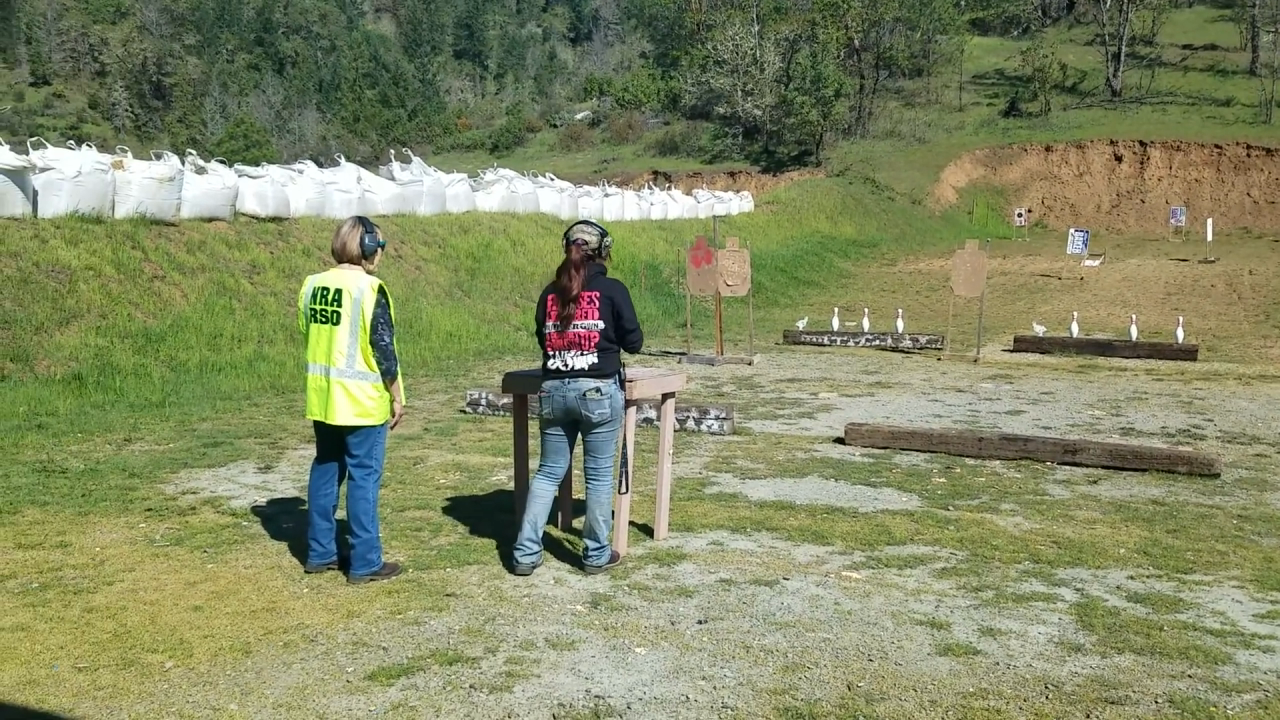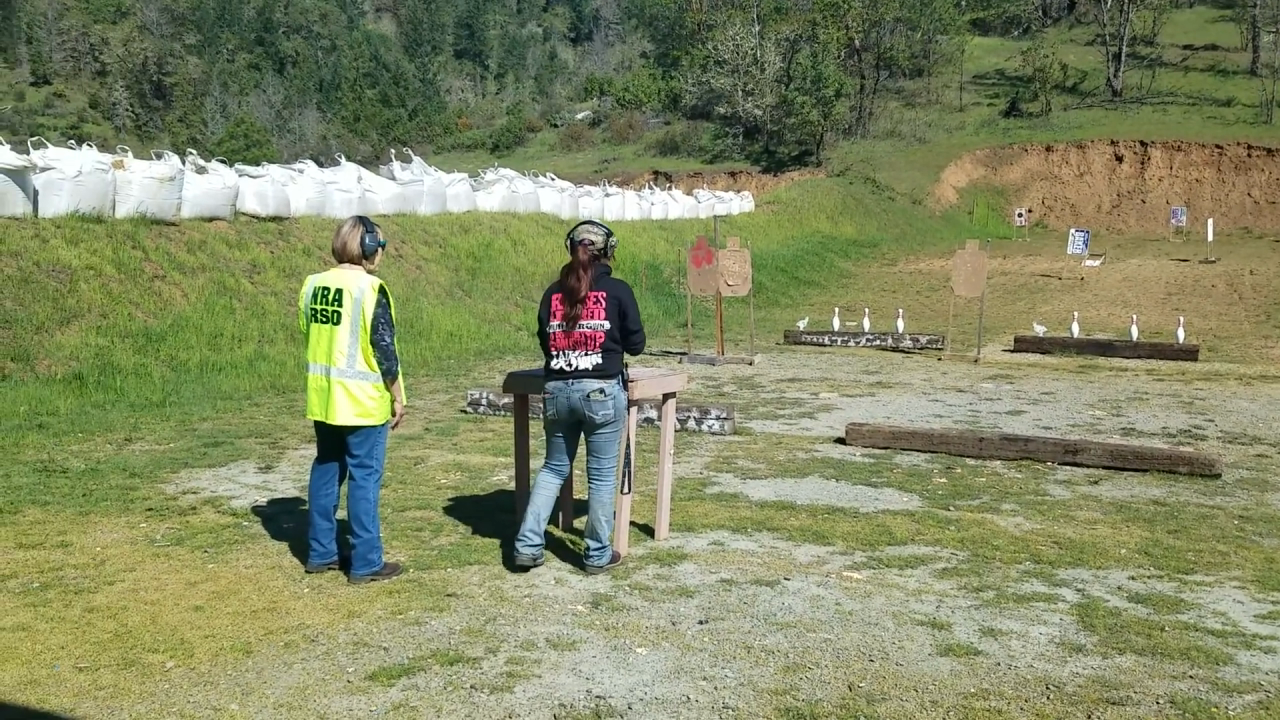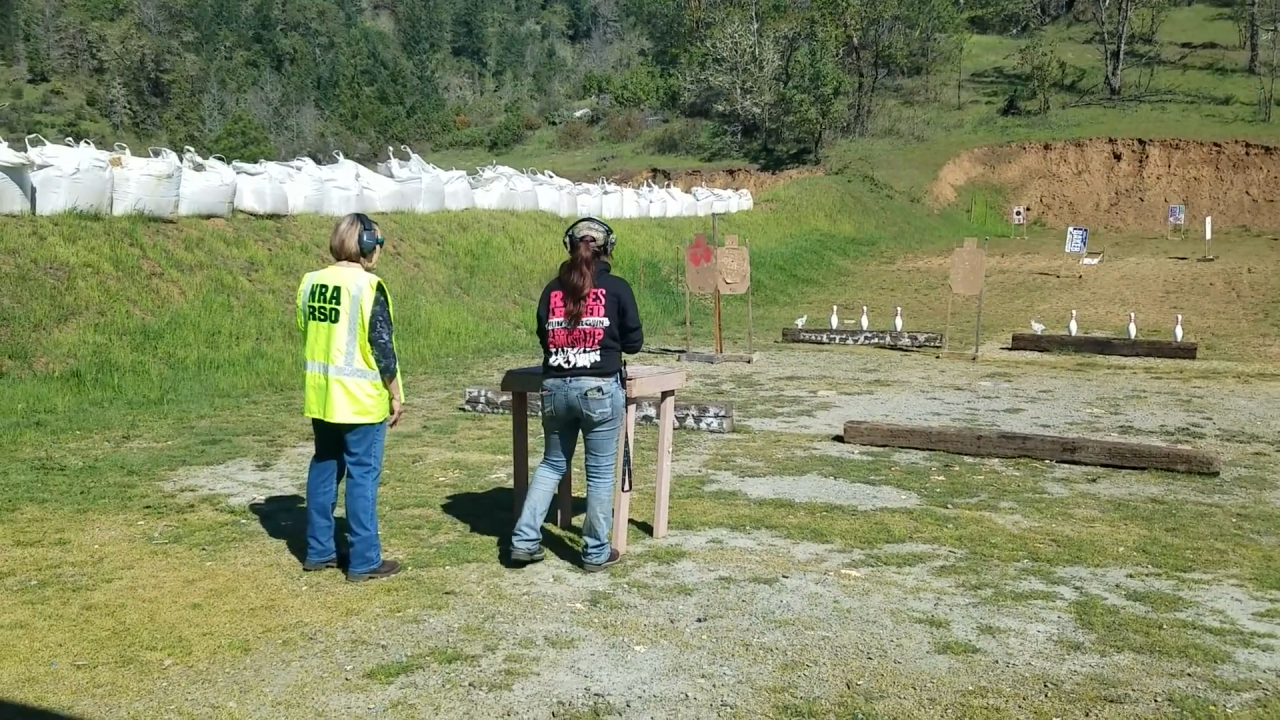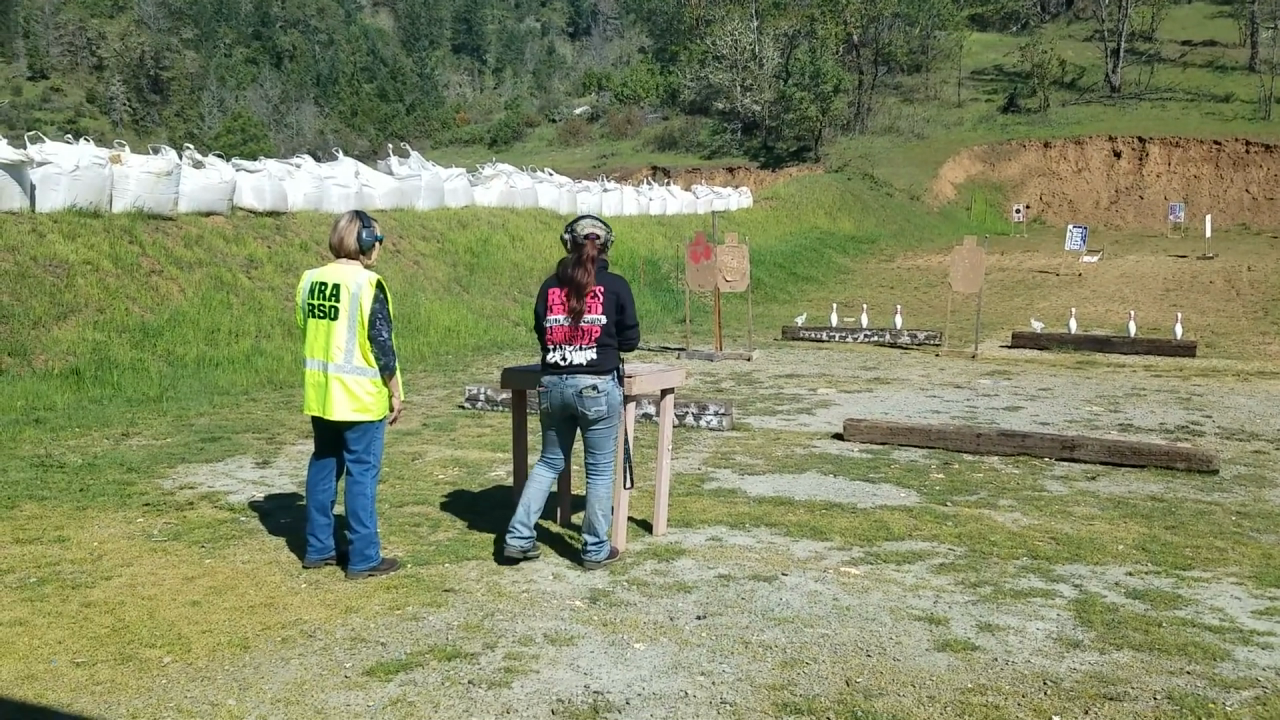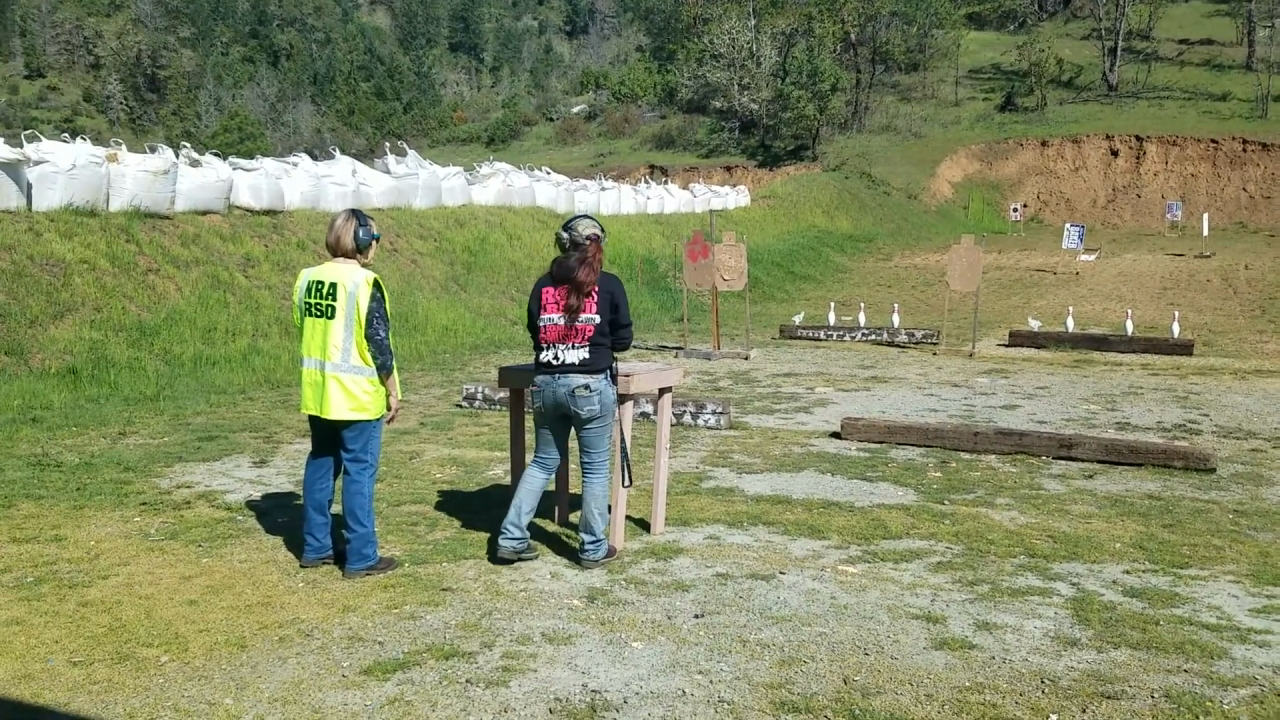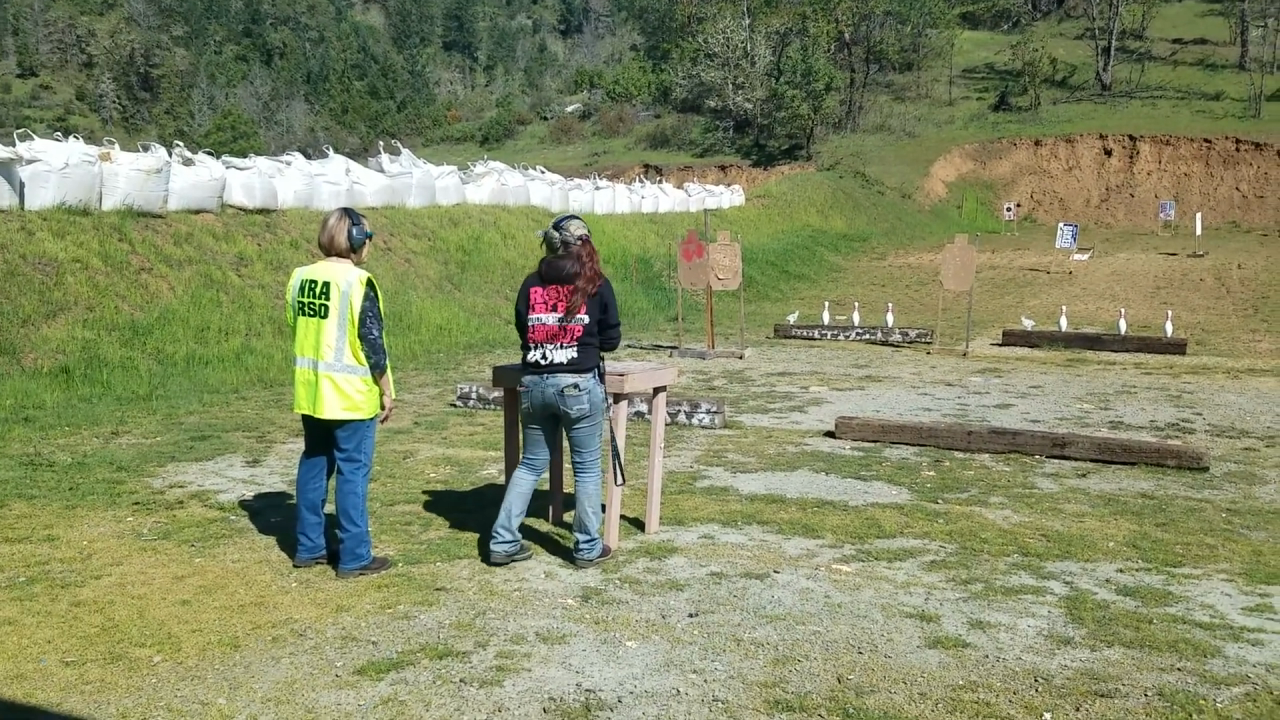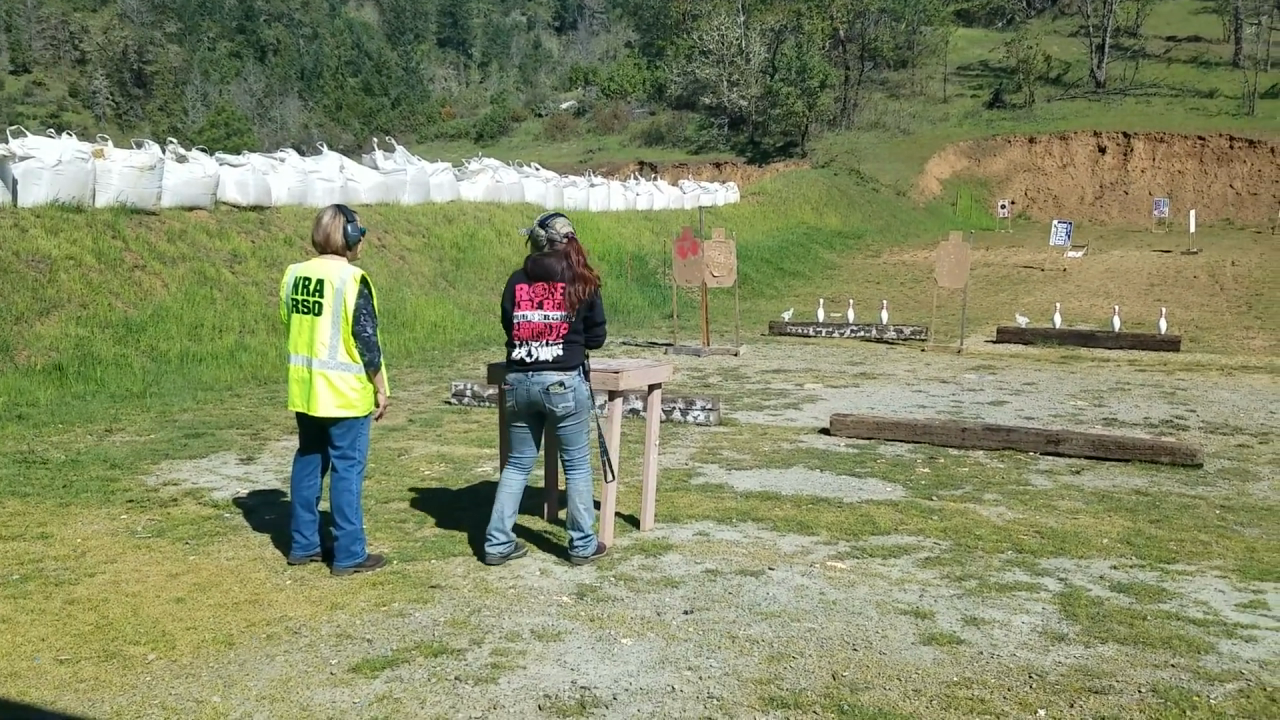
dt=0.1s
person 1, frame 1
left shoulder: (312, 285)
right shoulder: (370, 288)
left elbow: (309, 337)
right elbow: (384, 349)
right wrist: (396, 397)
left hip: (323, 399)
right hip: (362, 402)
left knee: (325, 471)
right knee: (363, 478)
left ankle: (320, 553)
right ankle: (365, 563)
person 1, frame 2
left shoulder: (312, 285)
right shoulder: (370, 288)
left elbow: (309, 337)
right elbow: (384, 350)
right wrist: (397, 397)
left hip: (323, 398)
right hip: (363, 402)
left knee: (325, 471)
right knee: (364, 478)
left ankle: (320, 553)
right ankle: (366, 563)
person 1, frame 3
left shoulder: (310, 282)
right shoulder: (368, 286)
left elbow: (307, 334)
right elbow: (382, 347)
right wrist: (395, 395)
left hip: (321, 396)
right hip: (361, 399)
left knee: (324, 469)
right knee: (362, 476)
left ankle: (319, 551)
right ankle: (364, 560)
person 1, frame 4
left shoulder: (310, 280)
right shoulder: (368, 283)
left elbow: (306, 332)
right elbow: (381, 345)
right wrist: (395, 392)
left hip: (321, 394)
right hip: (360, 397)
left knee: (323, 467)
right knee: (361, 474)
left ankle: (318, 548)
right ankle: (363, 558)
person 1, frame 5
left shoulder: (307, 279)
right shoulder: (365, 282)
left elbow: (305, 332)
right elbow: (379, 344)
right wrist: (392, 392)
left hip: (317, 393)
right hip: (358, 396)
left knee: (321, 466)
right knee: (359, 473)
left ankle: (315, 548)
right ankle: (361, 557)
person 1, frame 6
left shoulder: (300, 278)
right shoulder: (357, 282)
left elbow: (297, 332)
right elbow: (372, 343)
right wrist: (386, 391)
left hip: (311, 392)
right hip: (350, 395)
left knee: (313, 466)
right knee: (352, 472)
left ankle: (308, 547)
right ankle: (354, 557)
person 1, frame 7
left shoulder: (294, 275)
right shoulder: (351, 278)
left elbow: (291, 327)
right elbow: (367, 340)
right wrist: (380, 389)
left hip: (304, 389)
right hip: (345, 393)
left knee: (308, 463)
right knee: (347, 470)
left ankle: (303, 545)
right ankle: (349, 555)
person 2, frame 1
left shoulder: (550, 292)
right shoulder: (612, 290)
left elbow: (543, 341)
right elbow: (633, 343)
left hip: (554, 390)
right hip: (599, 391)
left knee: (548, 471)
right knee: (599, 475)
left ankle: (526, 552)
right ankle: (596, 554)
person 2, frame 2
left shoulder: (554, 292)
right shoulder: (618, 290)
left elbow: (544, 342)
right elbow: (636, 344)
left hip: (558, 391)
right hip: (603, 392)
left knee: (553, 468)
right knee: (601, 475)
left ankle: (528, 545)
right ankle: (597, 554)
person 2, frame 3
left shoulder: (553, 288)
right shoulder: (617, 288)
left elbow: (544, 338)
right elbow: (633, 342)
left hip: (556, 388)
right hip: (601, 388)
left knee: (552, 463)
right knee: (601, 472)
left ankle: (524, 539)
right ankle: (596, 552)
person 2, frame 4
left shoulder: (551, 285)
right shoulder: (615, 285)
left elbow: (541, 334)
right elbow: (630, 340)
left hip: (553, 385)
right hip: (598, 386)
left knee: (549, 461)
right knee: (600, 469)
left ankle: (518, 536)
right ankle: (596, 549)
person 2, frame 5
left shoulder: (544, 284)
right shoulder: (608, 285)
left elbow: (534, 331)
right elbow: (623, 340)
left hip: (546, 384)
right hip: (591, 385)
left knee: (543, 462)
right knee: (595, 468)
left ankle: (511, 538)
right ankle: (593, 548)
person 2, frame 6
left shoulder: (531, 284)
right shoulder: (597, 285)
left elbow: (522, 331)
right elbow: (611, 340)
left hip: (534, 384)
right hip: (580, 385)
left knee: (531, 463)
right knee: (587, 467)
left ankle: (503, 542)
right ankle: (588, 547)
person 2, frame 7
left shoulder: (516, 281)
right shoulder: (581, 282)
left elbow: (508, 326)
right elbow: (596, 339)
left hip: (520, 381)
right hip: (564, 383)
left knee: (517, 463)
right knee: (576, 464)
left ankle: (497, 543)
right ankle: (583, 544)
